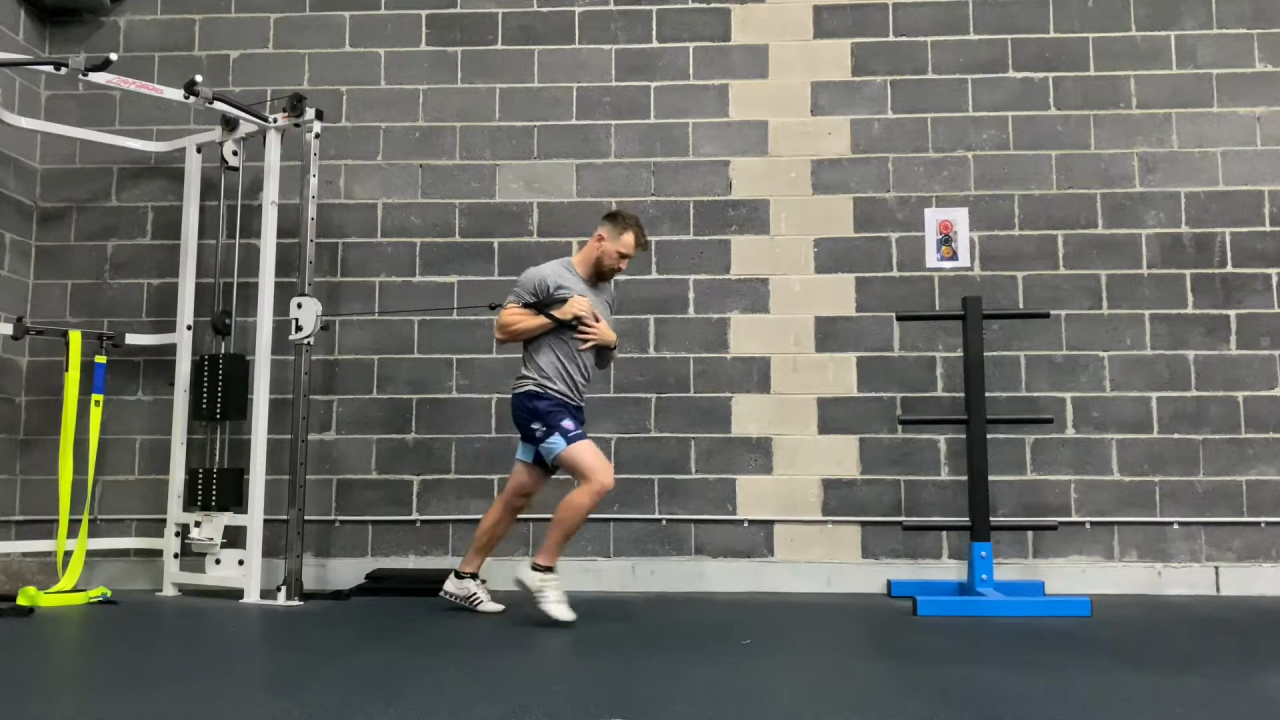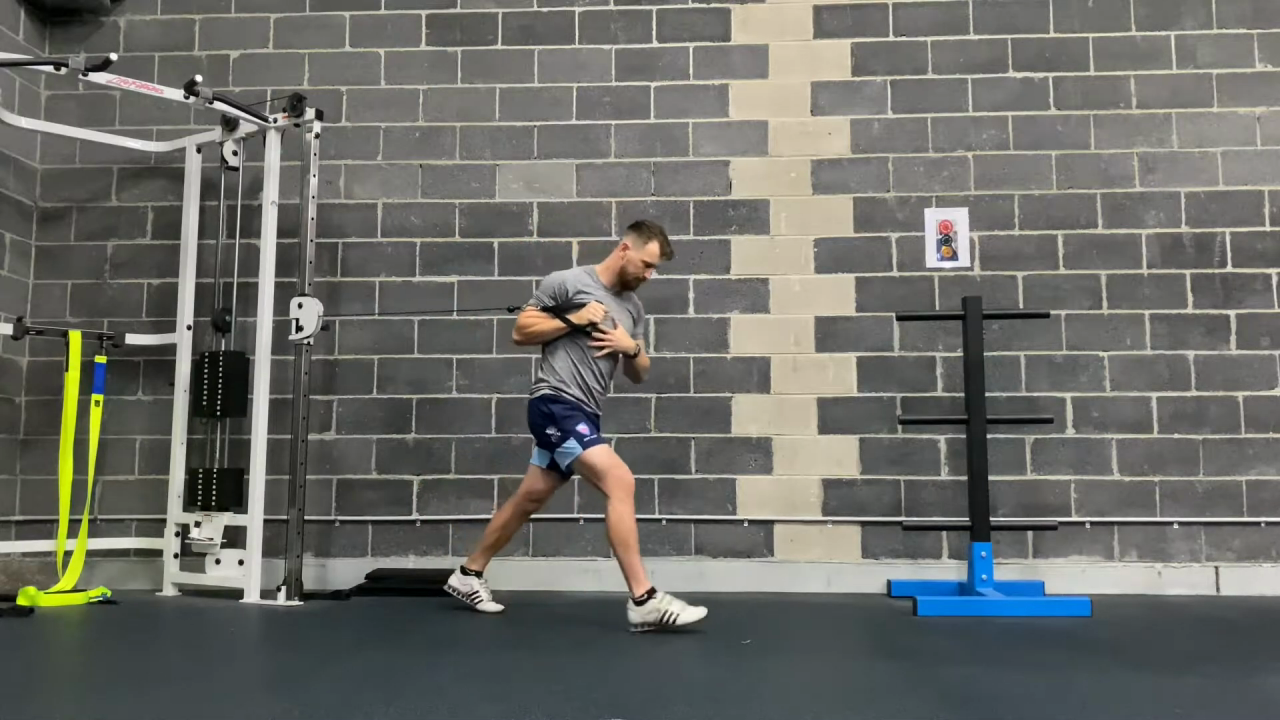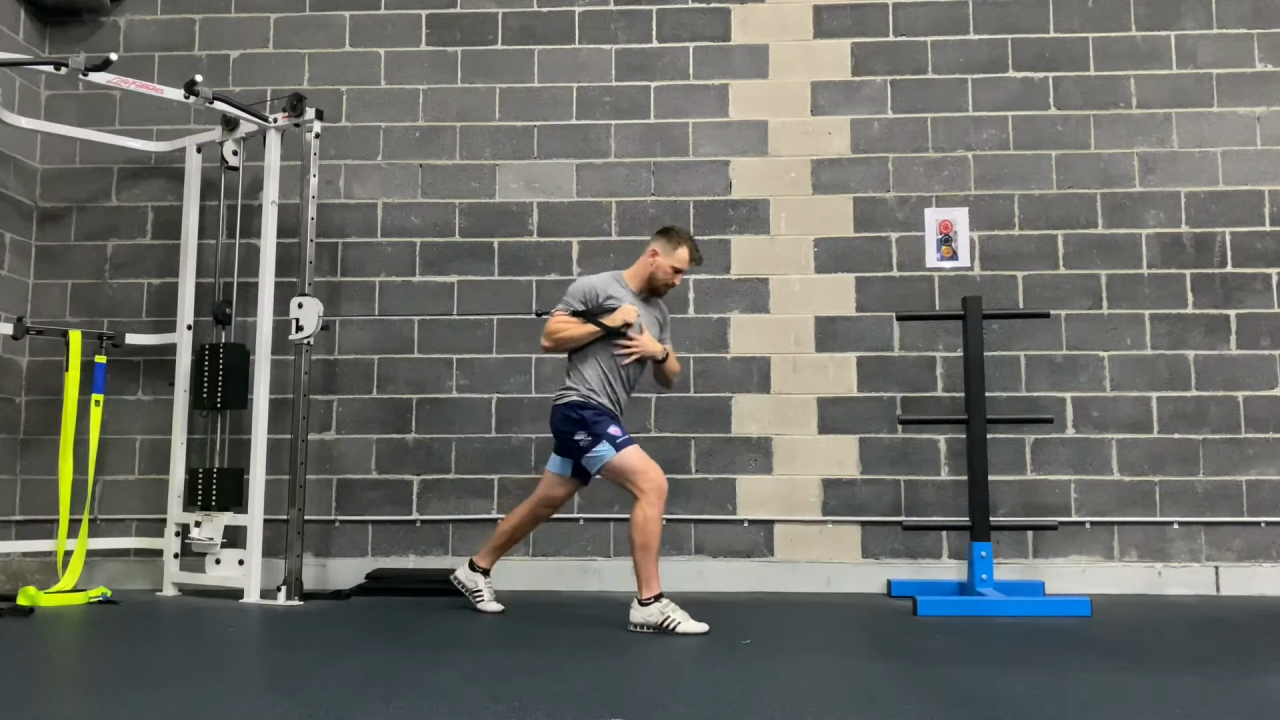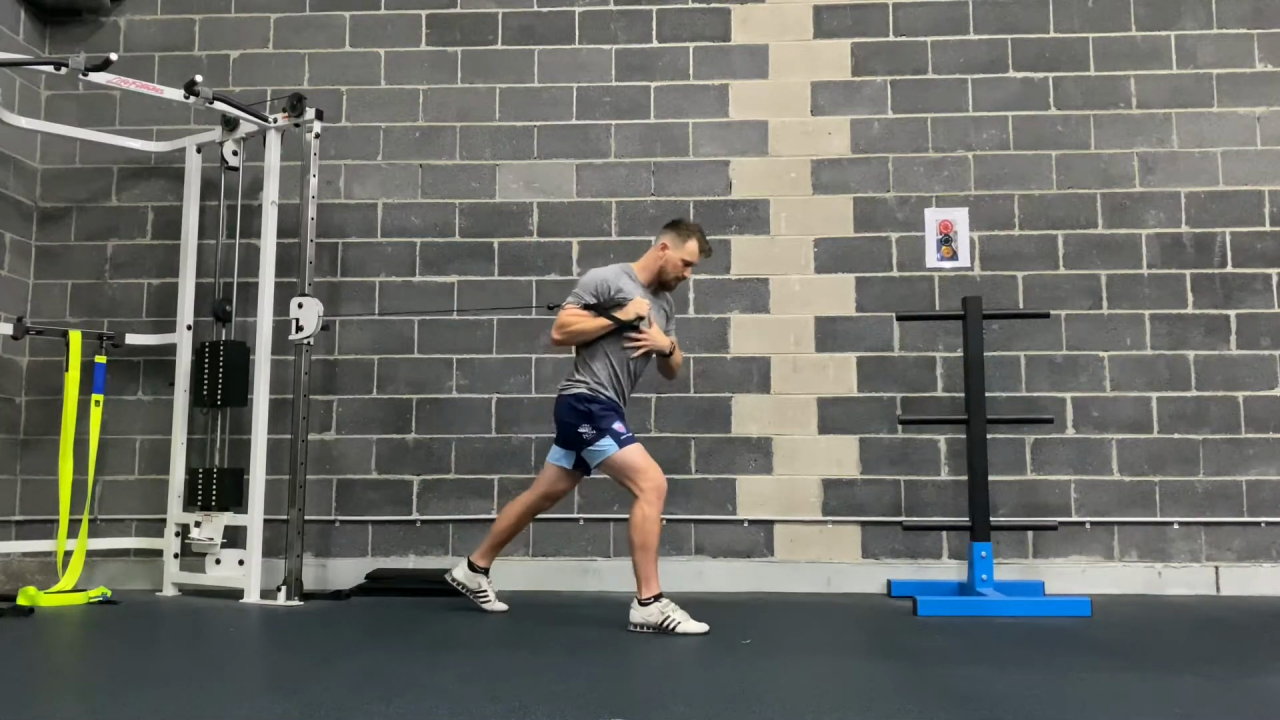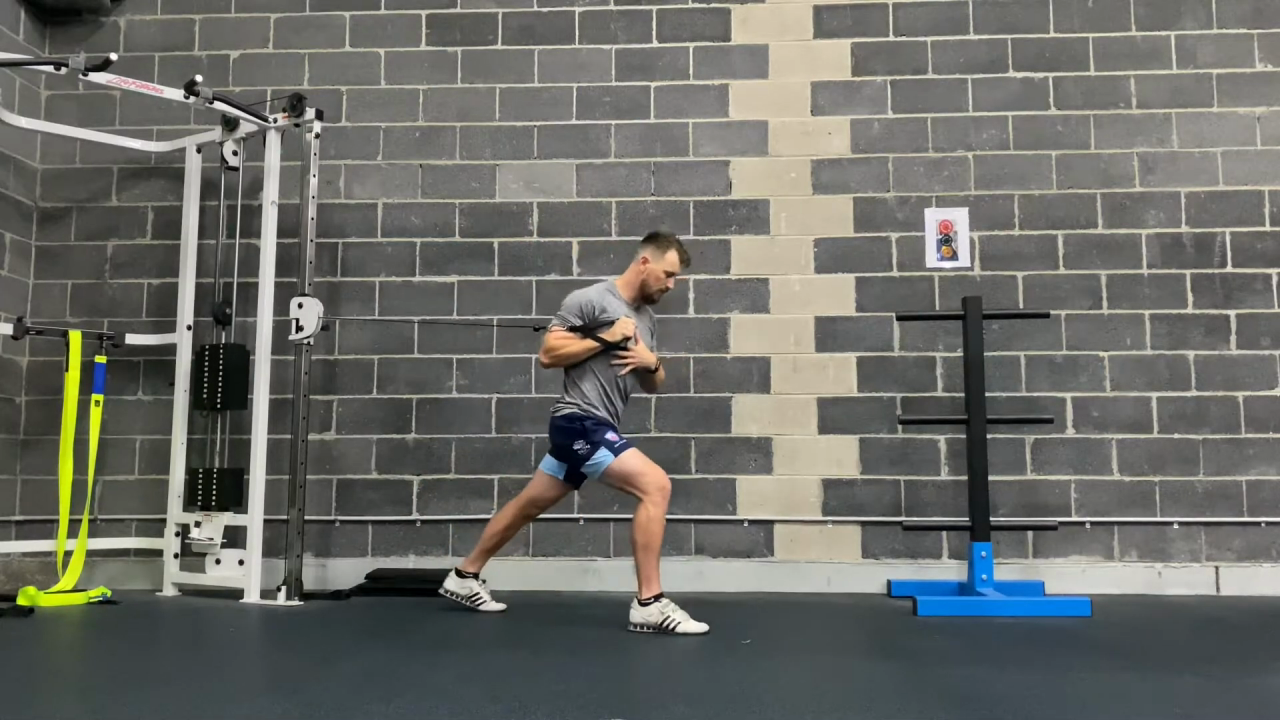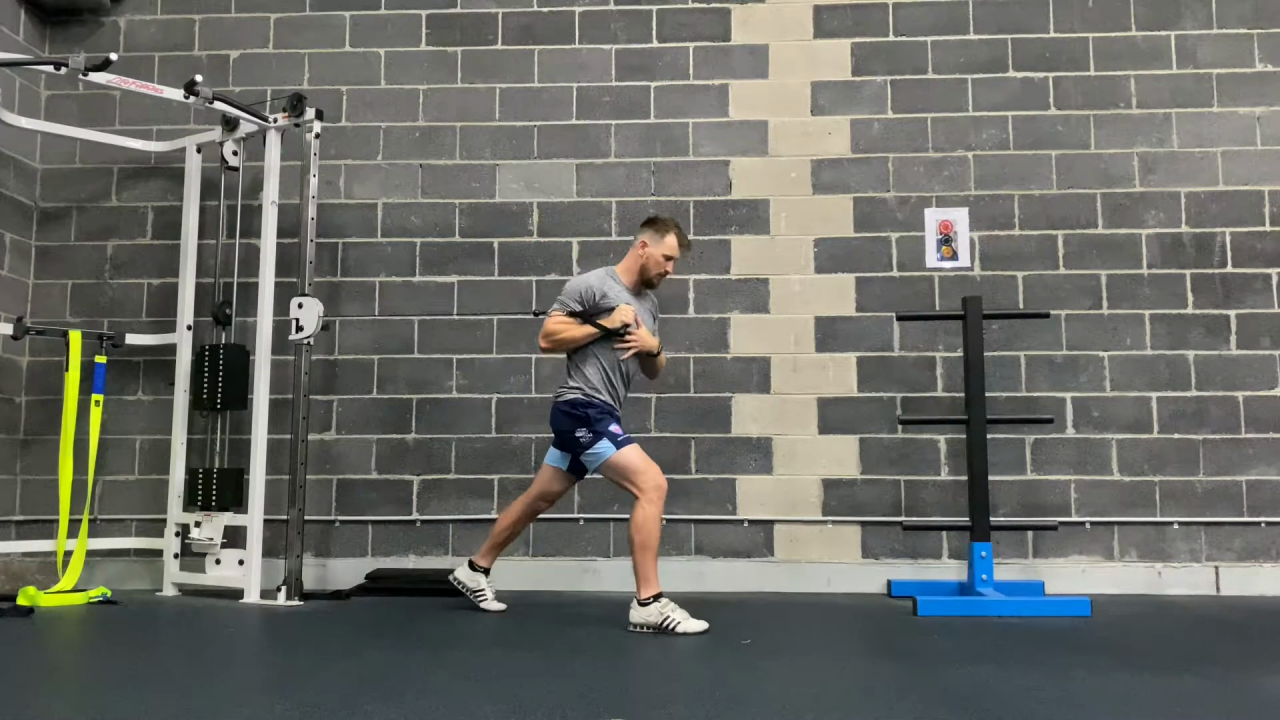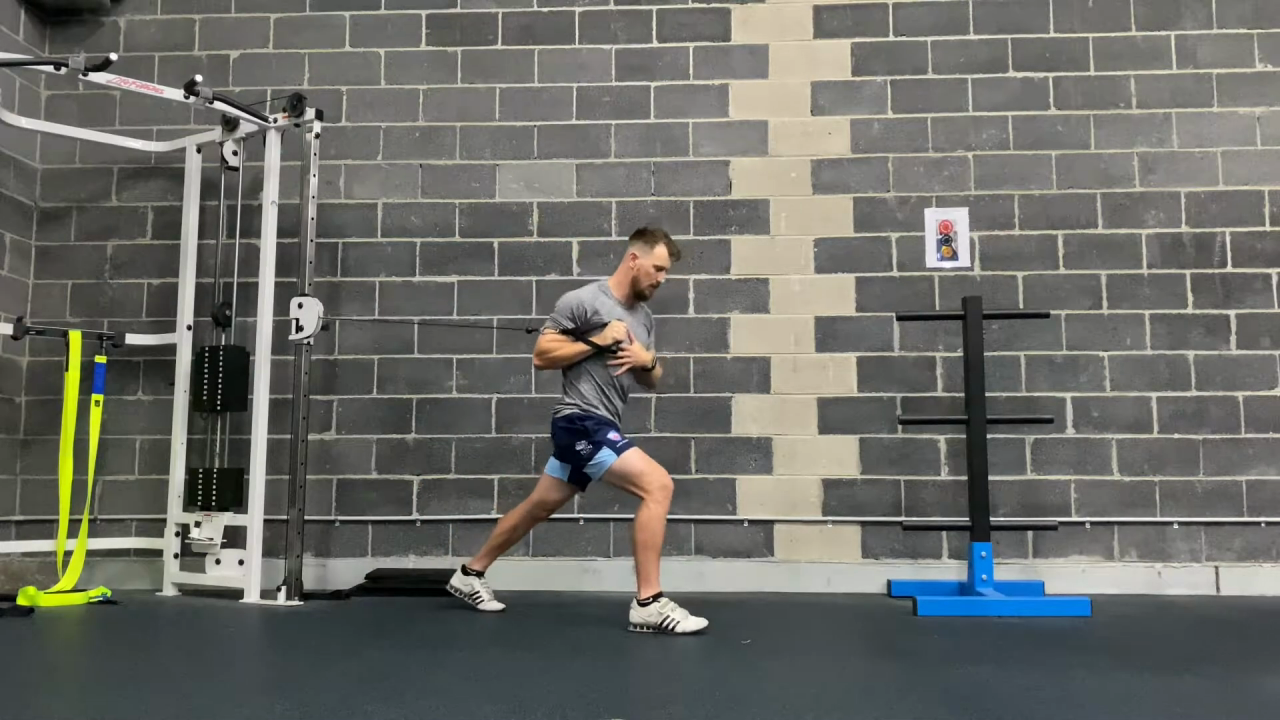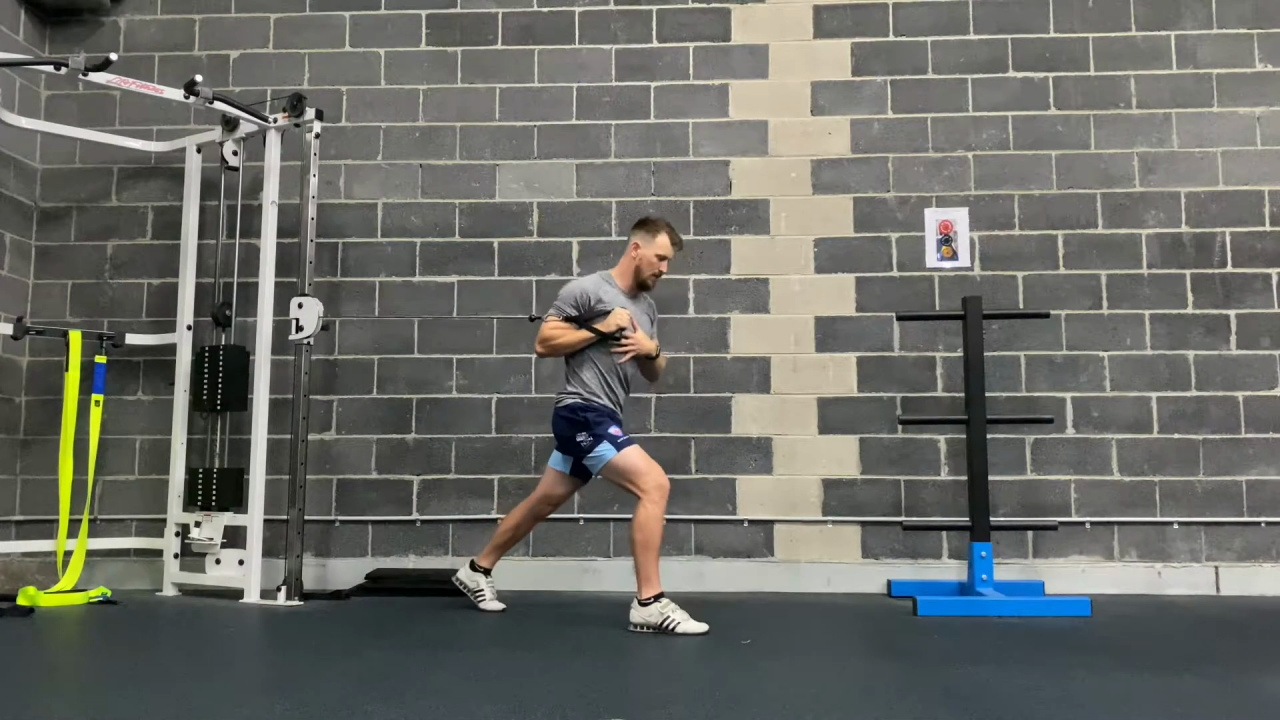
dt=0.2s
person 1, frame 1
left shoulder: (606, 293)
right shoulder: (544, 277)
left elbow: (603, 361)
right elbow: (503, 329)
left wrist: (610, 340)
right wrist: (558, 315)
left hip: (568, 405)
right hip: (540, 400)
left knee: (518, 498)
right knee: (600, 478)
left ankle: (464, 576)
right ankle: (541, 568)
person 1, frame 2
left shoulder: (632, 306)
right shoulder: (566, 282)
left elbow: (639, 374)
right elbow: (521, 331)
left wrist: (631, 348)
right wrist: (575, 319)
left hip: (582, 412)
right hip: (556, 404)
left knee: (528, 499)
right knee: (621, 484)
left ankle: (469, 574)
right ankle: (643, 600)
person 1, frame 3
left shoulder: (658, 312)
right shoulder: (595, 287)
left elbow: (670, 378)
right elbow: (550, 338)
left wrist: (660, 352)
right wrist: (607, 324)
left hip: (599, 416)
right hip: (581, 410)
left knee: (544, 503)
right knee: (652, 485)
left ankle: (476, 570)
right ankle: (649, 603)
person 1, frame 4
left shoulder: (664, 303)
right shoulder: (605, 279)
left elbow: (672, 371)
right elbow: (560, 332)
left wrist: (667, 346)
right wrist: (619, 317)
left hip: (599, 410)
right hip: (586, 403)
left knee: (543, 495)
right knee: (651, 485)
left ankle: (474, 569)
right ankle: (648, 603)
person 1, frame 5
left shoulder: (647, 316)
right shoulder: (589, 299)
left elbow: (652, 385)
right elbow: (548, 354)
left wrist: (652, 362)
right wrist: (605, 337)
left hip: (594, 426)
right hip: (580, 421)
left knee: (531, 503)
right knee: (656, 487)
left ankle: (464, 575)
right ankle: (649, 604)
person 1, frame 6
left shoulder: (649, 302)
right shoulder: (590, 285)
left elbow: (654, 371)
right elbow: (547, 339)
left wrist: (654, 347)
right wrist: (605, 324)
left hip: (597, 415)
right hip: (583, 409)
left knee: (540, 497)
right knee: (652, 485)
left ankle: (475, 569)
right ankle: (648, 603)
person 1, frame 7
left shoulder: (643, 315)
right shoulder: (582, 300)
left elbow: (652, 382)
right elbow: (541, 356)
left wrist: (648, 361)
right wrist: (598, 341)
left hip: (598, 426)
right hip: (581, 421)
left knee: (539, 506)
right knee: (658, 486)
left ankle: (471, 573)
right ankle: (649, 604)
person 1, frame 8
left shoulder: (646, 306)
right shoulder: (586, 289)
left elbow: (654, 374)
right elbow: (544, 343)
left wrist: (651, 350)
right wrist: (601, 329)
left hip: (600, 419)
right hip: (583, 413)
left knee: (543, 501)
right knee: (655, 485)
left ankle: (477, 570)
right ankle: (649, 604)
